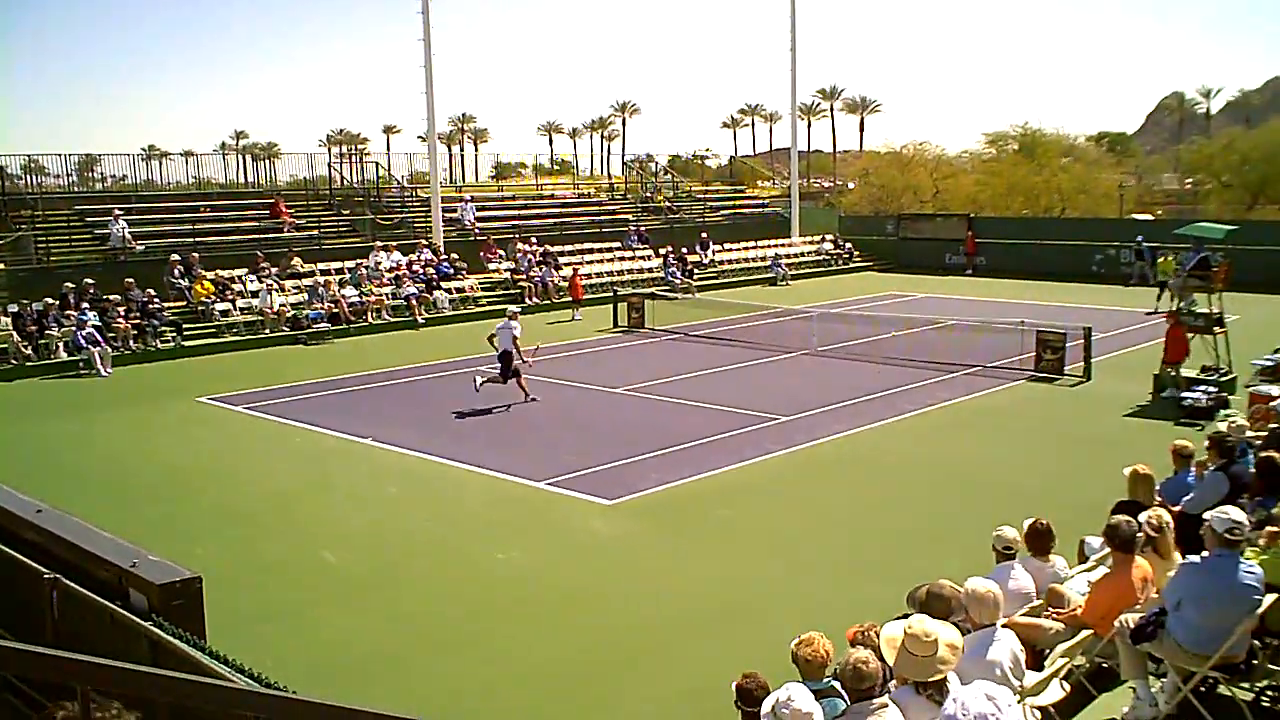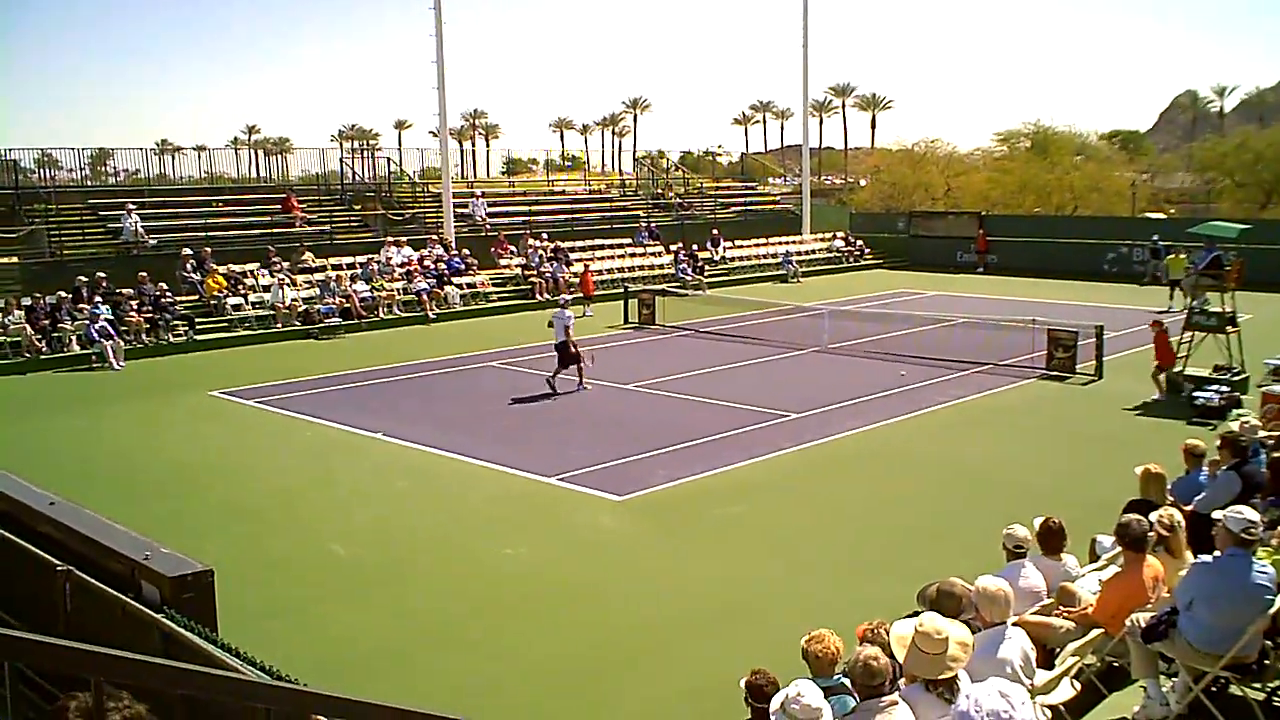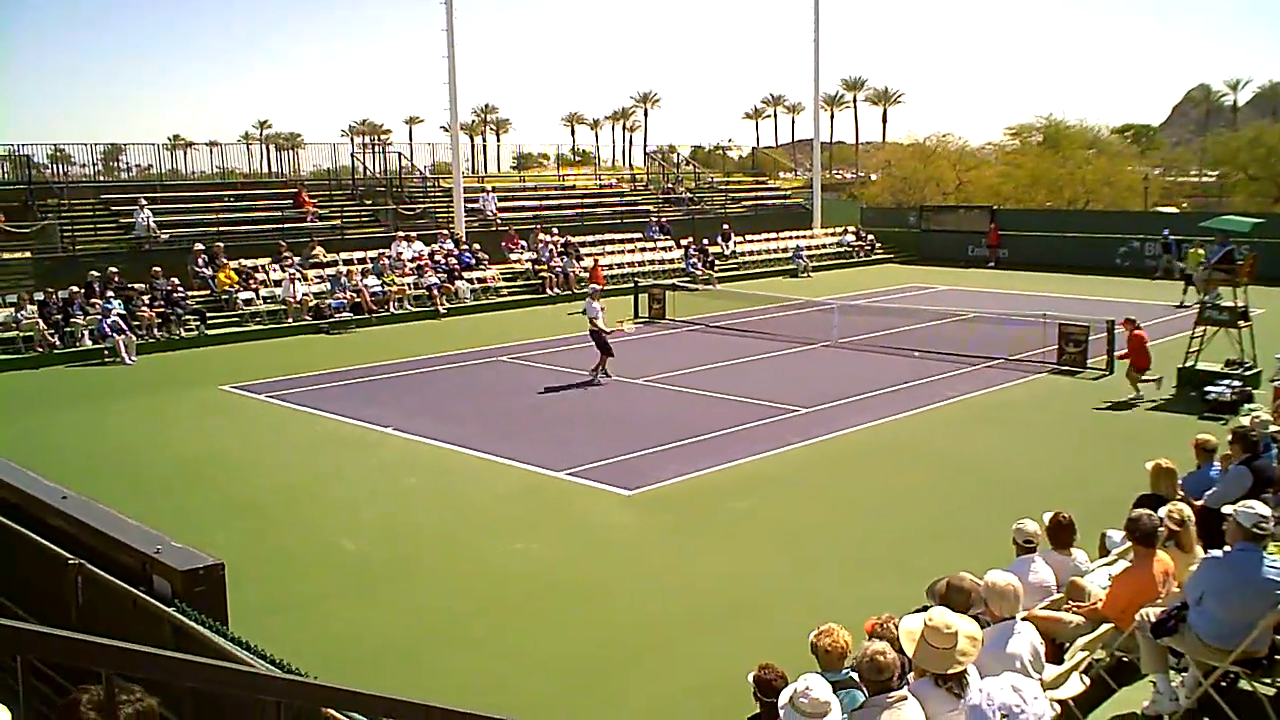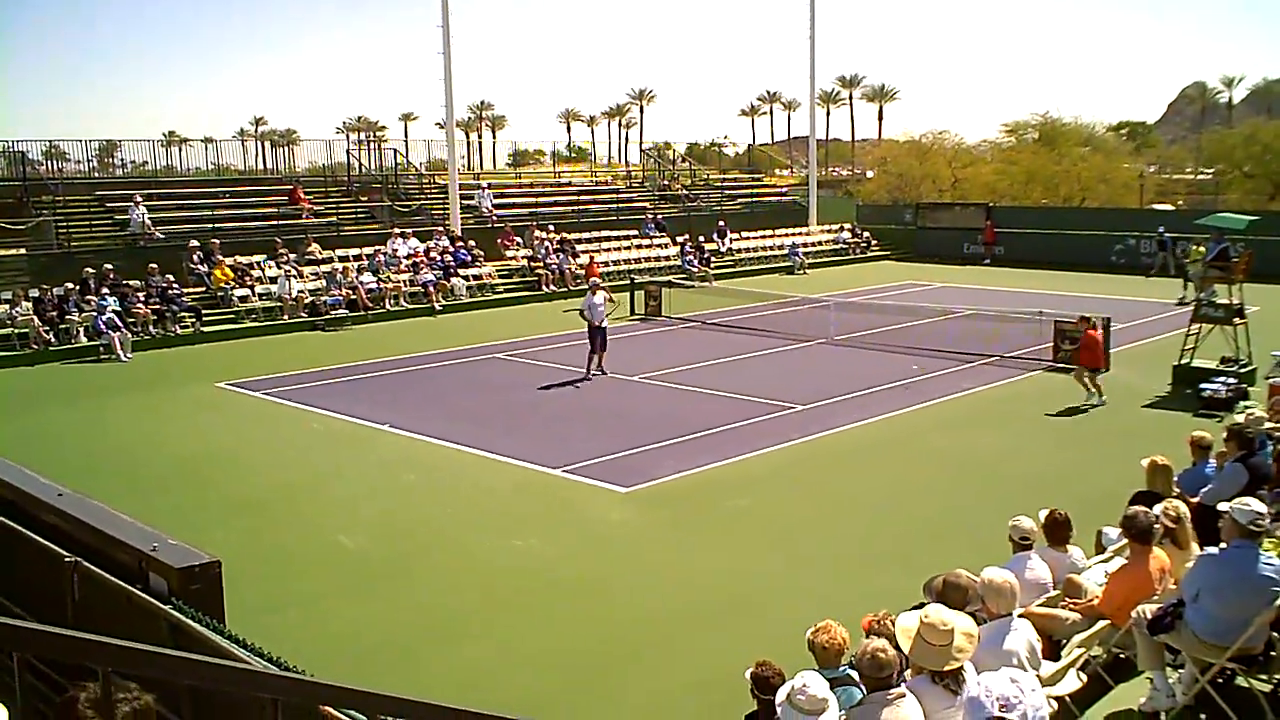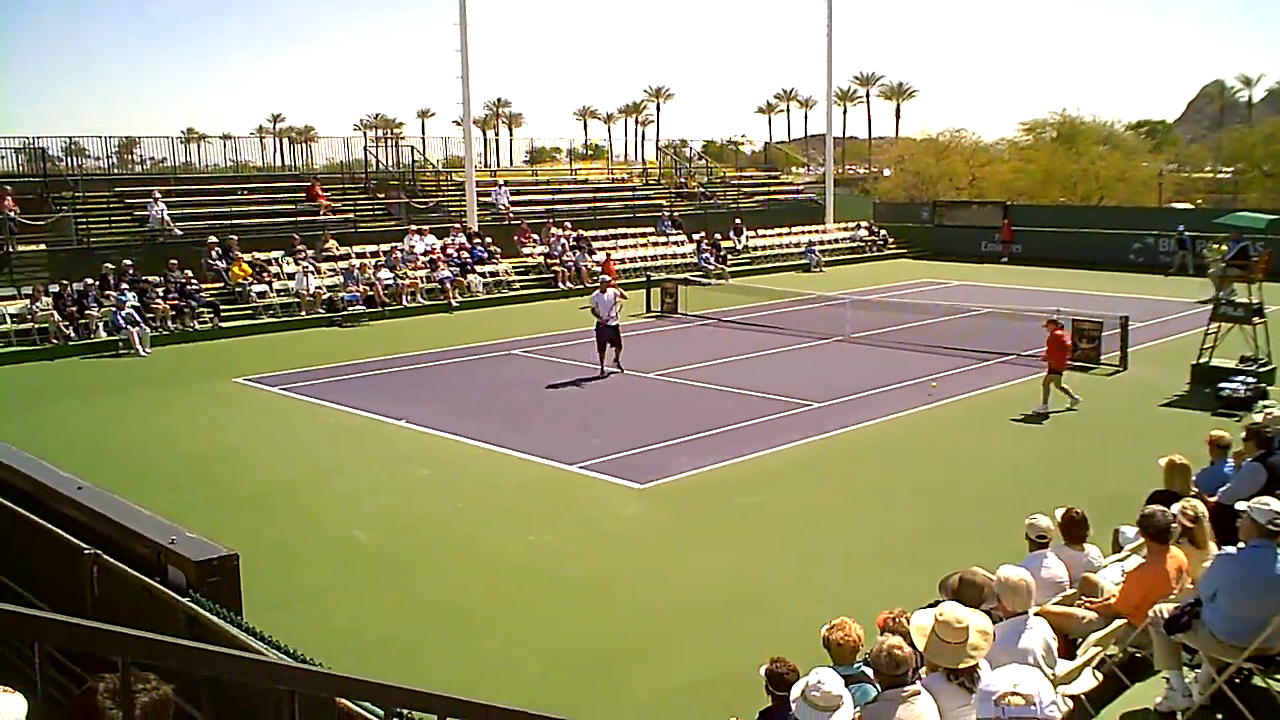
dt=0.4s
person 1, frame 1
left shoulder: (1193, 568)
right shoulder: (1256, 574)
left elbow: (1168, 603)
right elbow: (1237, 608)
left hip: (1189, 651)
right hip: (1234, 654)
left knee: (1124, 624)
left ankle: (1145, 701)
right ankle: (1169, 694)
person 1, frame 2
left shoulder: (1205, 568)
right shoulder: (1269, 574)
left elbow: (1180, 602)
right elbow: (1243, 607)
left hip: (1201, 650)
right hip: (1246, 654)
left knee: (1135, 624)
left ankle: (1157, 700)
right ankle: (1181, 694)
person 1, frame 3
left shoulder: (1216, 562)
left elbow: (1190, 596)
right elbow: (1256, 605)
left hip: (1211, 645)
right hip: (1256, 648)
left knee: (1145, 619)
left ankle: (1166, 695)
right ankle: (1190, 689)
person 1, frame 4
left shoulder: (1211, 560)
left elbow: (1185, 593)
left hip: (1208, 642)
right hip: (1252, 646)
left knee: (1141, 616)
left ankle: (1163, 693)
right ankle: (1186, 686)
person 1, frame 5
left shoulder: (1229, 559)
left elbow: (1202, 593)
left hip: (1225, 642)
left knee: (1158, 615)
left ankle: (1180, 692)
right ankle: (1204, 686)
